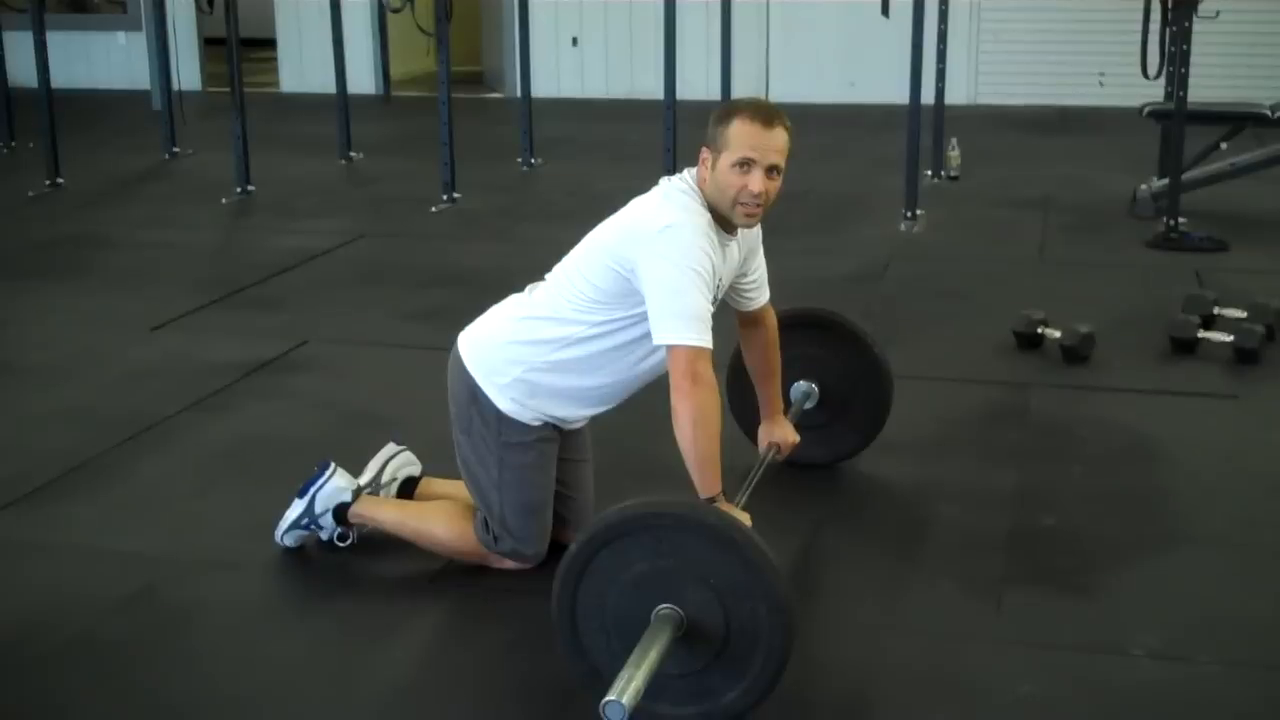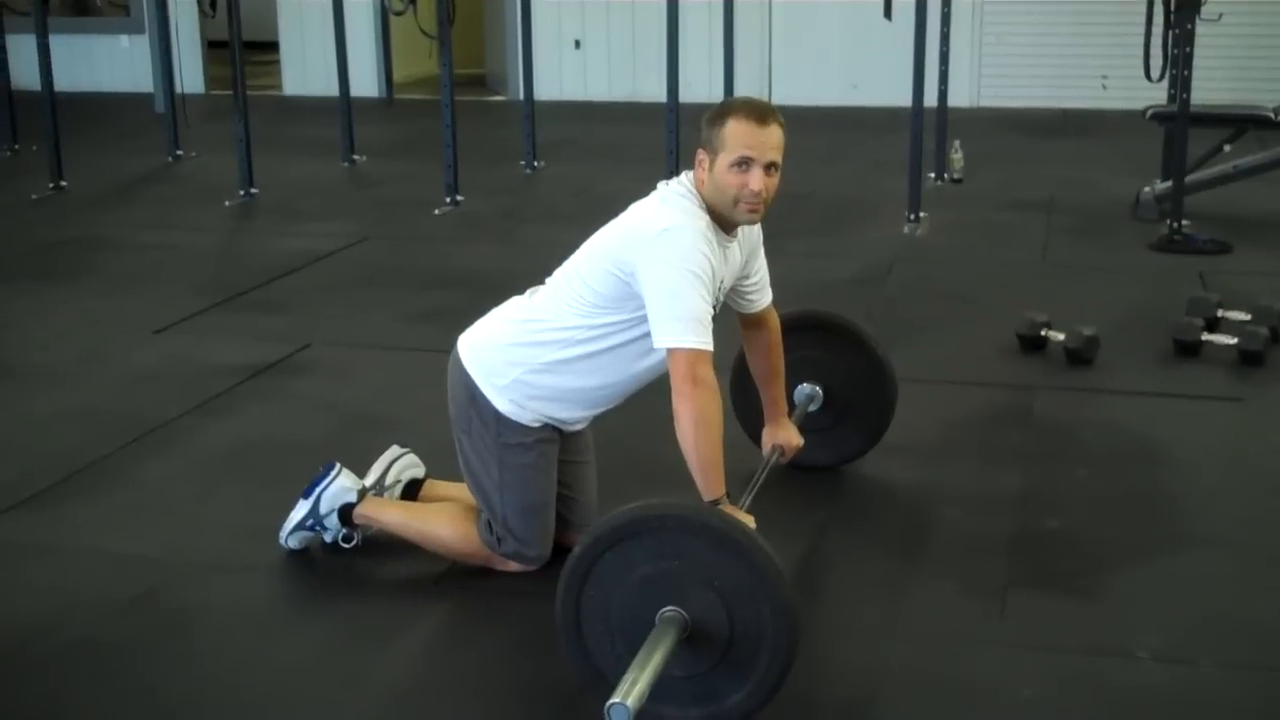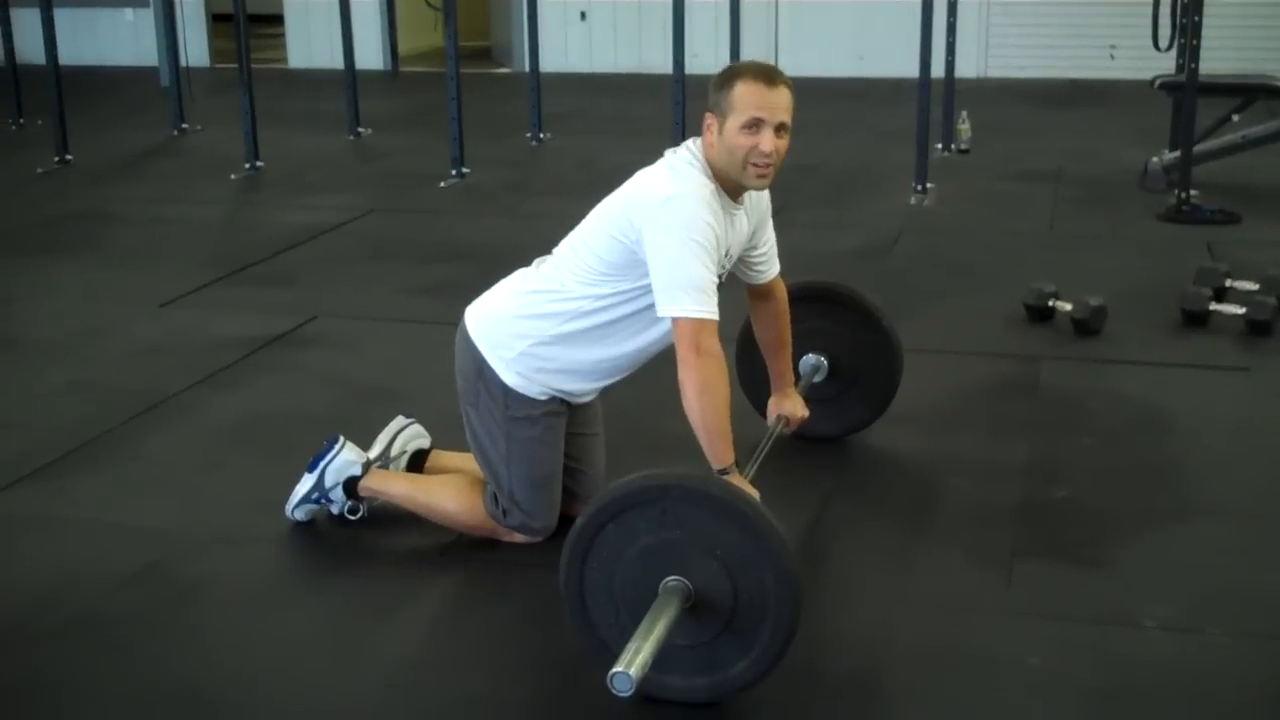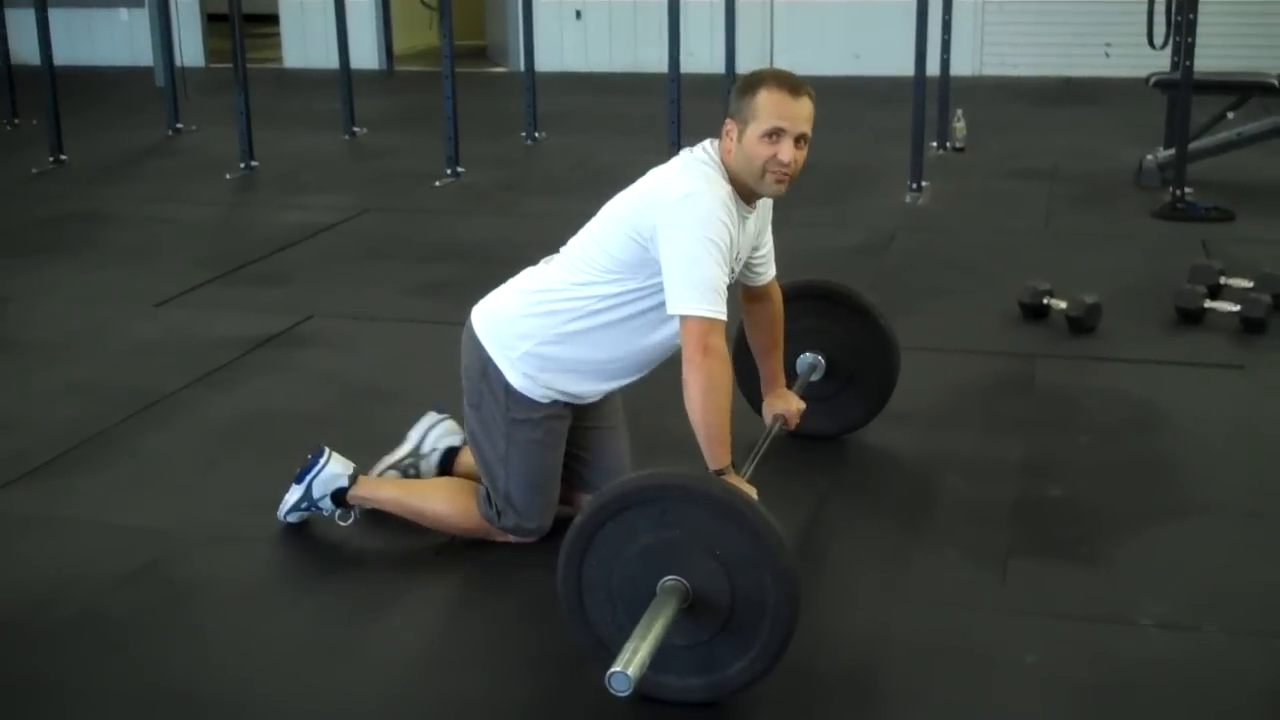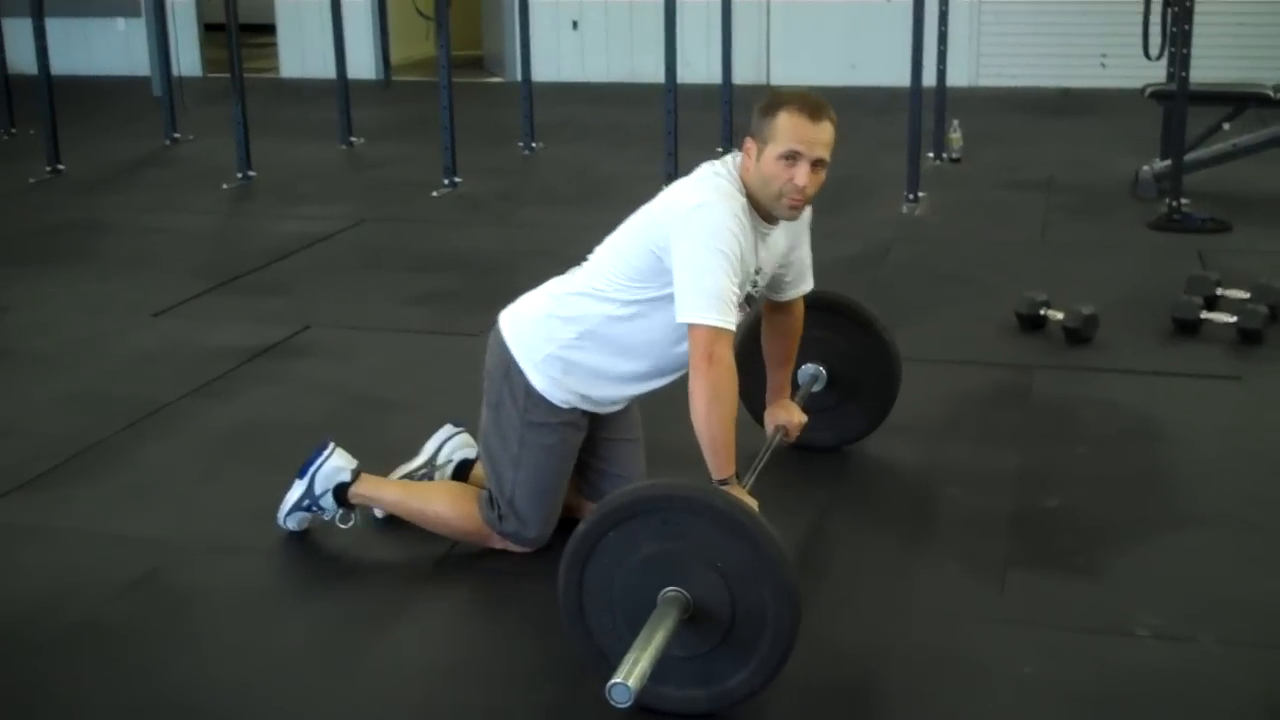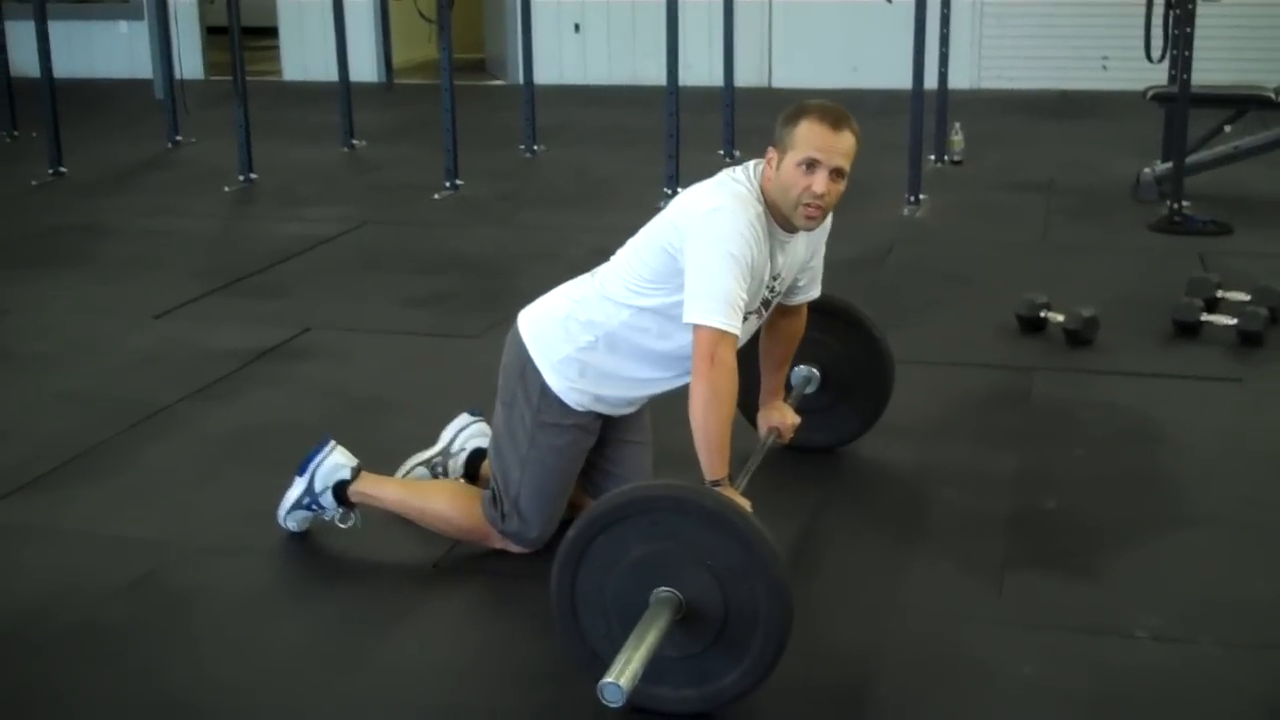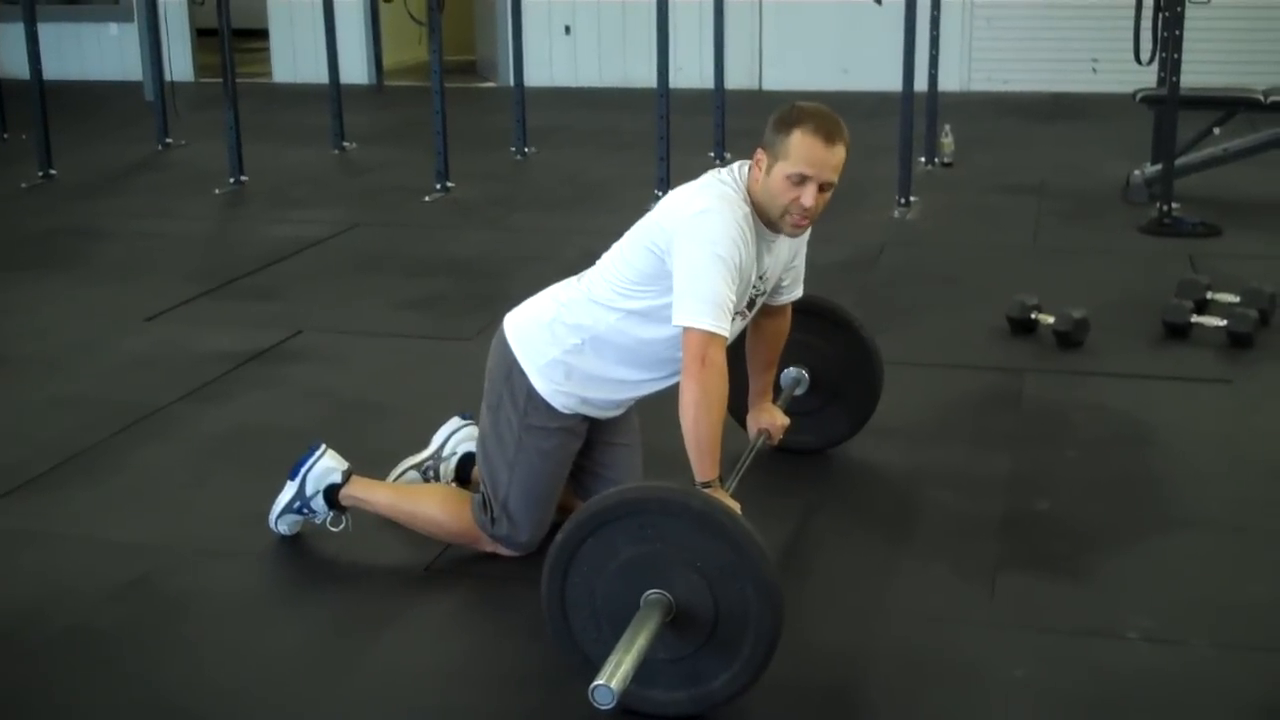
dt=0.4s
person 1, frame 1
left shoulder: (737, 217)
right shoulder: (678, 232)
left elbow: (756, 317)
right elbow: (691, 380)
left wrist: (773, 415)
right wrist: (714, 504)
left hip: (545, 385)
right hip: (505, 384)
left knee: (567, 529)
right knee: (515, 549)
left ankle: (403, 485)
right ankle: (345, 503)
person 1, frame 2
left shoulder: (739, 221)
right shoulder: (677, 236)
left elbow: (759, 318)
right elbow: (691, 383)
left wrist: (777, 418)
right wrist: (718, 507)
left hip: (545, 385)
right hip: (504, 385)
left knee: (570, 532)
right knee: (519, 552)
left ankle: (407, 488)
right ankle: (350, 504)
person 1, frame 3
left shoulder: (748, 190)
right shoulder: (682, 203)
left elbow: (766, 289)
right elbow: (697, 351)
left wrist: (784, 389)
right wrist: (727, 476)
left hip: (555, 358)
right hip: (512, 358)
left knee: (577, 503)
right knee: (525, 523)
left ankle: (412, 459)
right ankle: (356, 476)
person 1, frame 4
left shoulder: (753, 188)
right shoulder: (698, 202)
left elbow: (760, 291)
right elbow: (704, 350)
left wrist: (775, 388)
right wrist: (723, 476)
left hip: (567, 358)
right hip: (520, 359)
left knee: (599, 499)
right knee: (518, 523)
left ankle: (447, 454)
right ankle: (343, 485)
person 1, frame 5
left shoulder: (783, 204)
right shoulder: (712, 214)
left elbow: (784, 301)
right elbow: (711, 359)
left wrist: (779, 398)
right wrist: (725, 487)
left hip: (596, 375)
right hip: (544, 366)
right knee: (517, 532)
left ankle: (461, 465)
right ankle: (346, 482)
person 1, frame 6
left shoulder: (809, 214)
right shoulder: (726, 218)
left elbow: (787, 306)
right elbow: (712, 360)
left wrist: (772, 401)
right wrist: (718, 487)
left hip: (611, 377)
right hip: (561, 366)
right knee: (517, 532)
left ankle: (474, 455)
right ankle: (345, 481)
person 1, frame 7
left shoulder: (790, 214)
right shoulder: (713, 219)
left elbow: (772, 306)
right elbow: (703, 361)
left wrist: (761, 400)
right wrist: (708, 489)
left hip: (597, 380)
right hip: (547, 368)
right knee: (508, 535)
left ankle: (467, 456)
right ankle: (336, 485)
